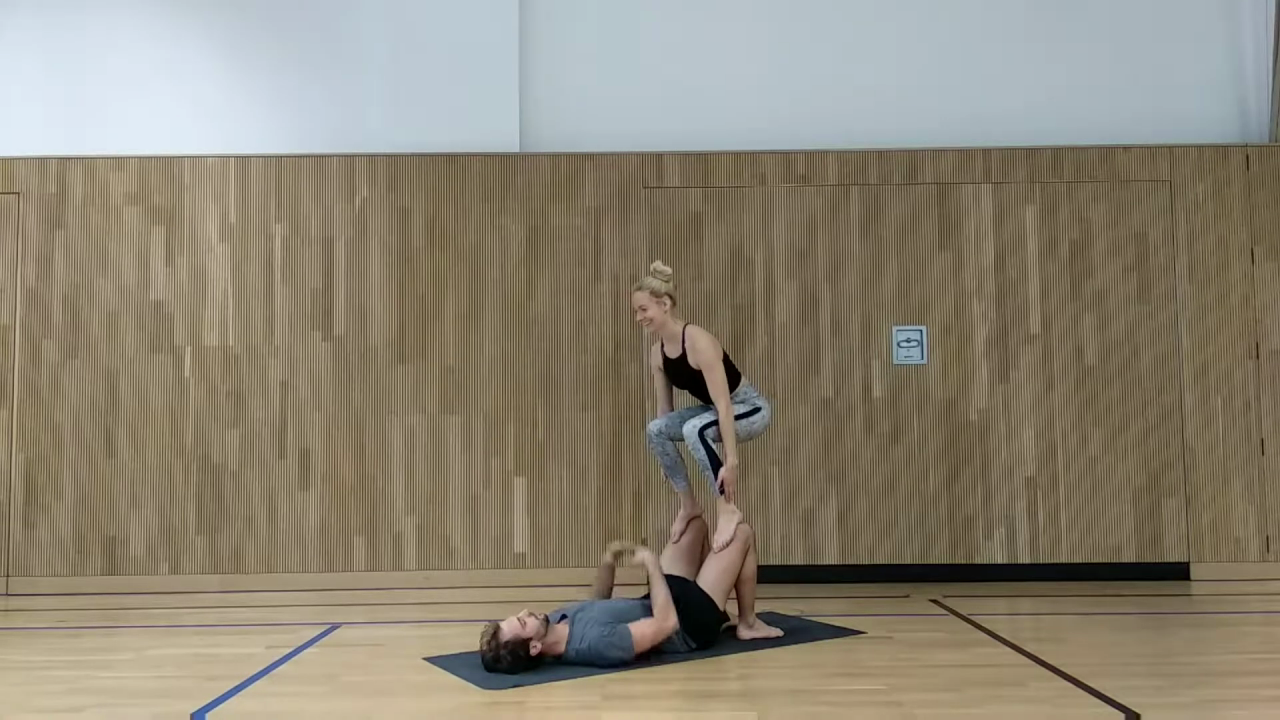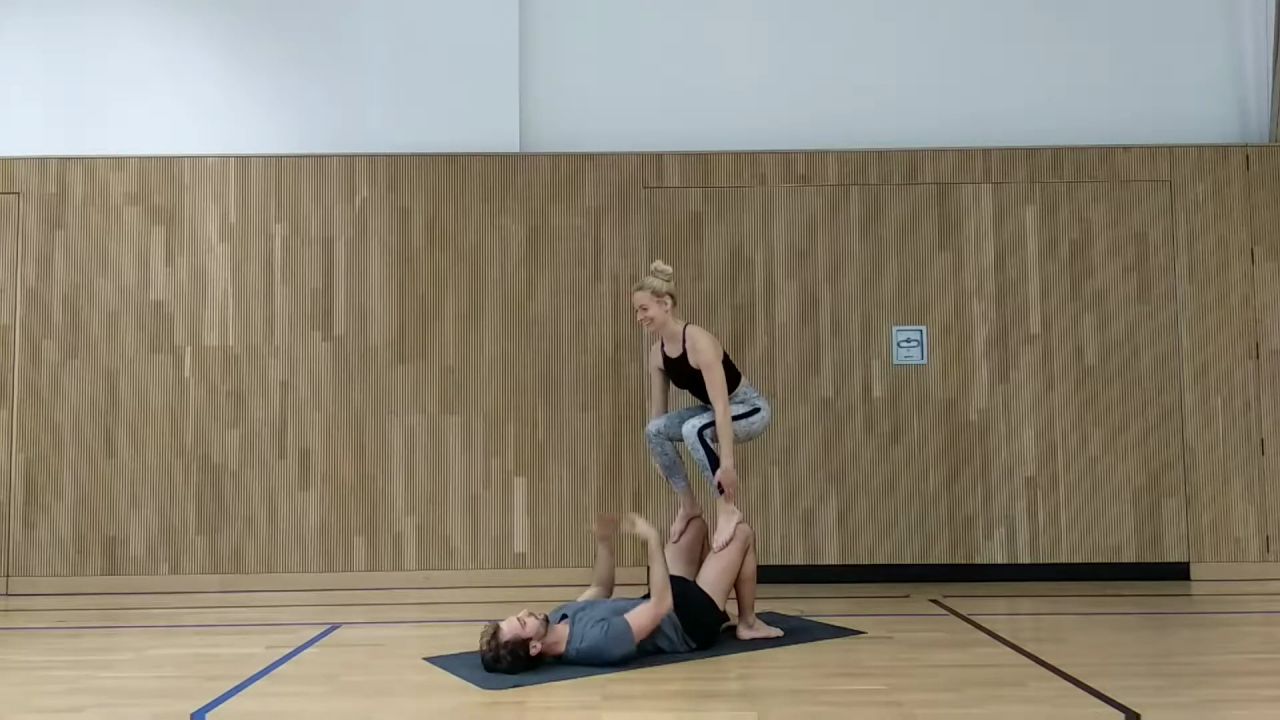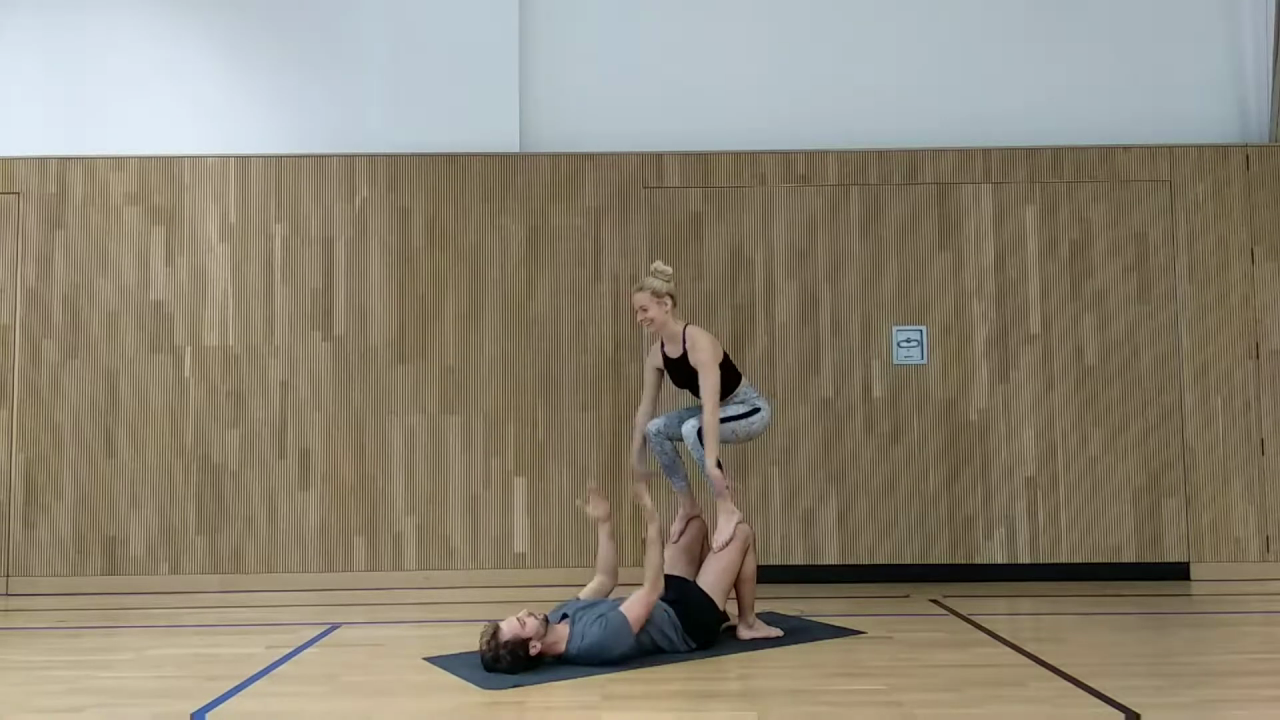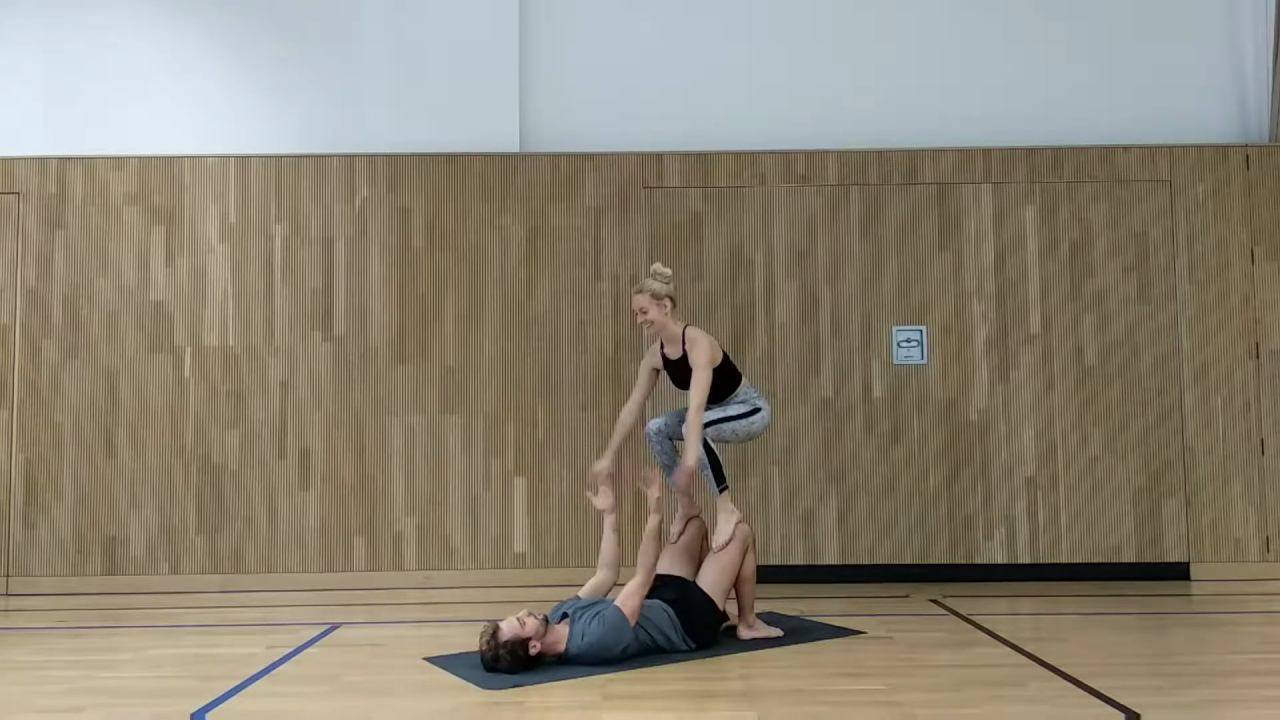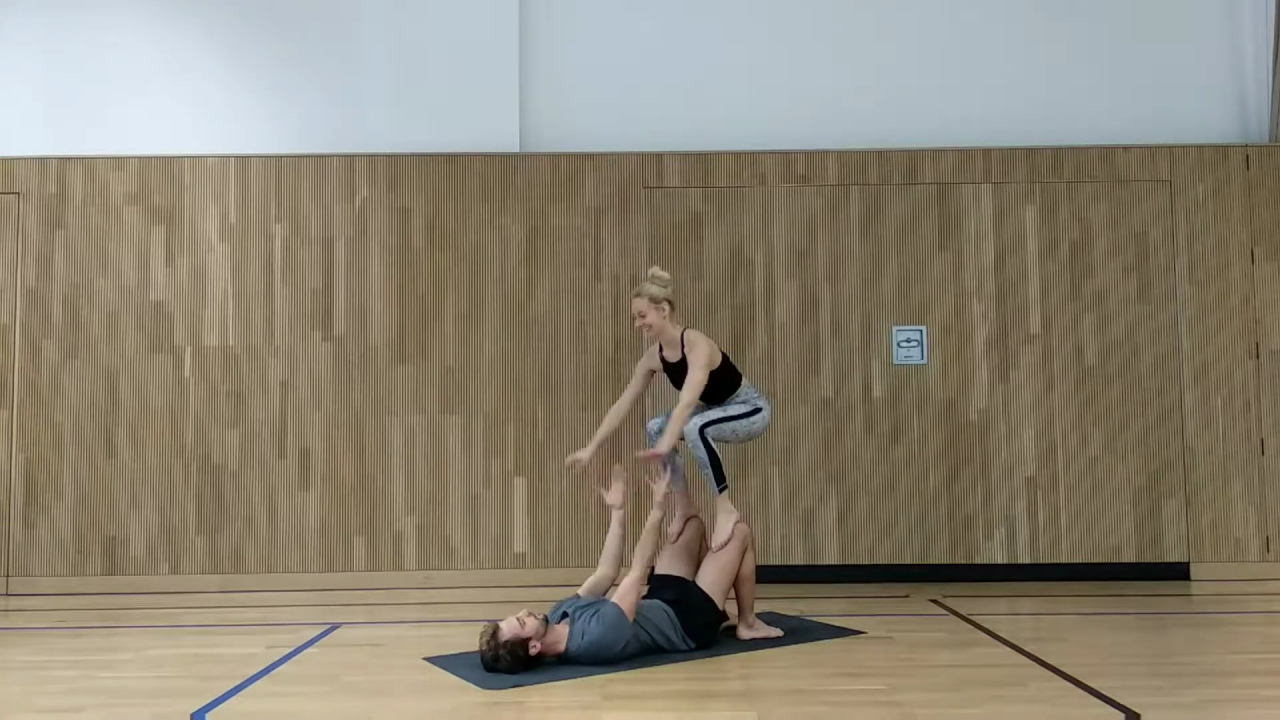
dt=0.1s
person 1, frame 1
left shoulder: (558, 621)
right shoulder: (595, 643)
right elbow: (668, 624)
left wrist: (607, 564)
right wrist: (653, 568)
left hip: (656, 607)
right hip: (692, 625)
left knee: (697, 525)
right knee: (742, 533)
left ankle: (720, 612)
right ankle: (748, 625)
person 1, frame 2
left shoulder: (558, 620)
right shoulder: (595, 642)
left elbow: (598, 592)
right elbow: (662, 606)
left wrist: (603, 542)
right wrist: (653, 540)
left hip: (663, 604)
right hip: (689, 624)
left knee: (696, 525)
right knee: (742, 533)
left ankle: (719, 612)
right ankle: (748, 624)
person 1, frame 3
left shoulder: (559, 619)
right shoulder: (597, 640)
left elbow: (604, 580)
right elbow: (652, 590)
left wrist: (604, 525)
right wrist: (652, 525)
left hip: (667, 608)
right hip: (690, 624)
left knee: (696, 524)
right knee: (741, 533)
left ankle: (719, 614)
right ankle: (748, 624)
person 1, frame 4
left shoulder: (560, 617)
right shoulder: (598, 638)
left elbow: (606, 576)
right elbow: (642, 580)
left wrist: (609, 517)
right wrist: (654, 515)
left hip: (664, 605)
right hip: (690, 623)
left knee: (696, 525)
right knee: (741, 532)
left ankle: (719, 613)
right ankle: (748, 624)
person 1, frame 5
left shoulder: (558, 617)
right shoulder: (597, 639)
left elbow: (606, 572)
right elbow: (638, 574)
left wrist: (617, 512)
right wrist: (657, 509)
left hip: (661, 605)
right hip: (689, 623)
left knee: (694, 524)
right knee: (740, 533)
left ankle: (719, 613)
right ankle: (748, 624)
person 2, frame 1
left shoulder: (698, 342)
right shoulder: (657, 354)
left elbow: (724, 406)
right elbow: (665, 409)
left wrist: (731, 461)
right wrist: (667, 461)
left hip: (750, 409)
right hip: (714, 410)
left knee: (693, 429)
right knee: (656, 429)
left ankle: (727, 510)
right ankle: (688, 505)
person 2, frame 2
left shoulder: (699, 342)
right shoulder: (656, 353)
left elbow: (722, 406)
right elbow: (658, 409)
left wrist: (727, 462)
right wrist: (660, 460)
left hip: (750, 408)
right hip: (714, 411)
left knee: (693, 429)
right knee: (655, 430)
left ankle: (727, 509)
right ankle: (688, 505)
person 2, frame 3
left shoulder: (700, 344)
right shoulder: (656, 355)
left elbow: (710, 407)
right elbow: (645, 409)
left wrist: (711, 462)
right wrist: (636, 460)
left hip: (751, 409)
right hip: (715, 412)
left knee: (690, 429)
right knee: (656, 429)
left ankle: (727, 509)
right ankle: (686, 505)
person 2, frame 4
left shoulder: (699, 342)
right shoulder: (655, 354)
left elbow: (698, 405)
right elbow: (632, 407)
left wrist: (691, 454)
right wrist: (608, 456)
left hip: (751, 409)
right hip: (711, 410)
left knee: (690, 428)
right knee: (656, 428)
left ankle: (726, 509)
right ankle: (686, 505)
person 2, frame 5
left shoulder: (697, 345)
right shoulder: (654, 357)
left elbow: (687, 403)
right elbow: (623, 403)
left wrist: (667, 443)
right wrist: (591, 447)
left hip: (752, 409)
right hip: (718, 409)
left knee: (695, 426)
right knee: (656, 427)
left ankle: (725, 508)
right ankle: (683, 505)
